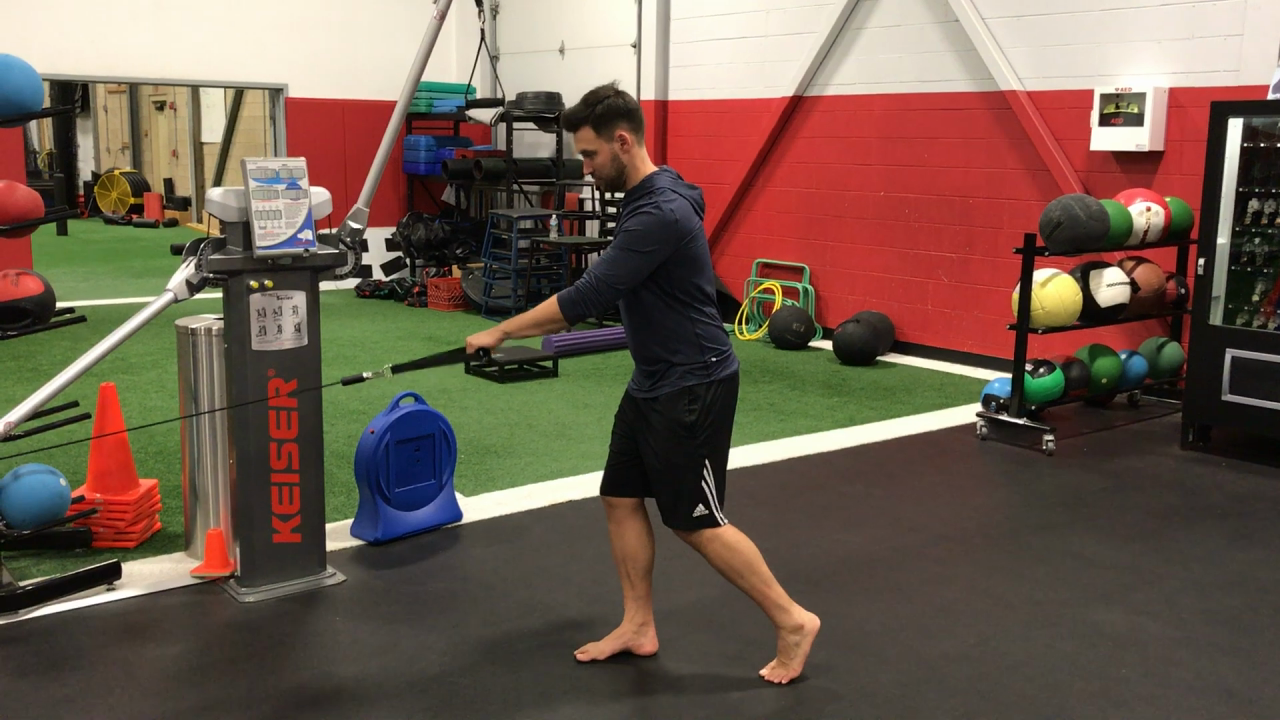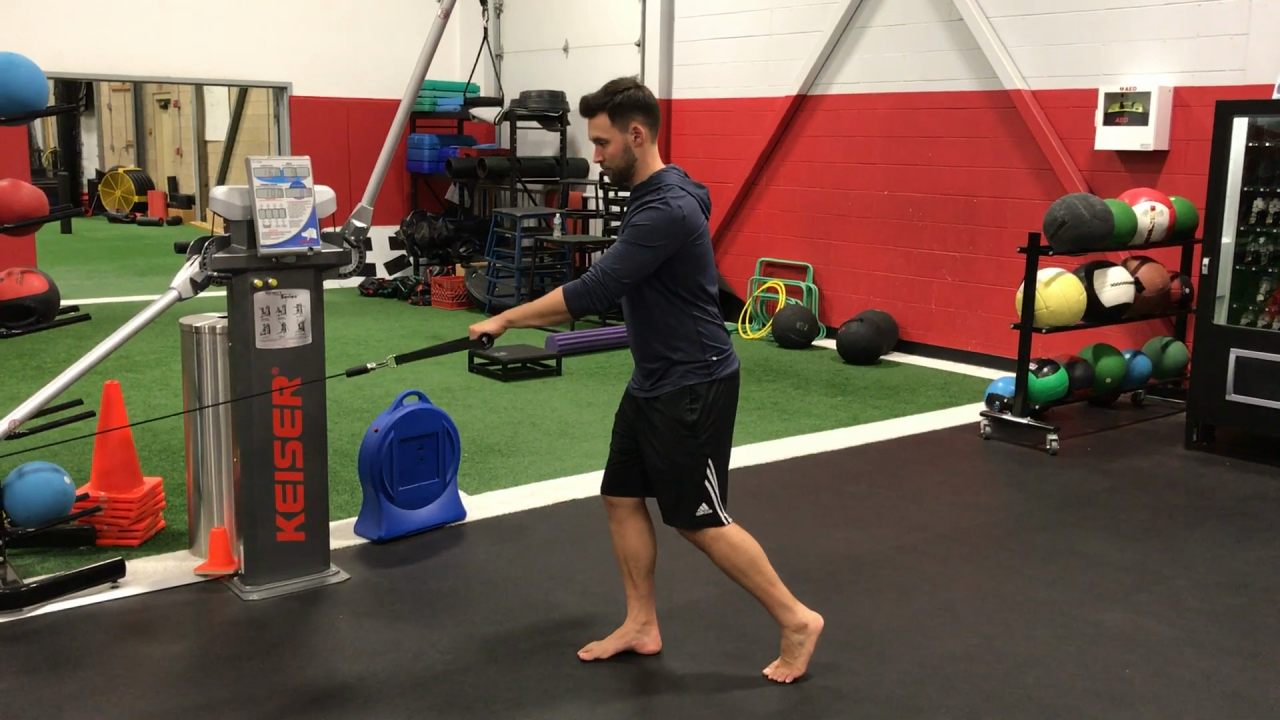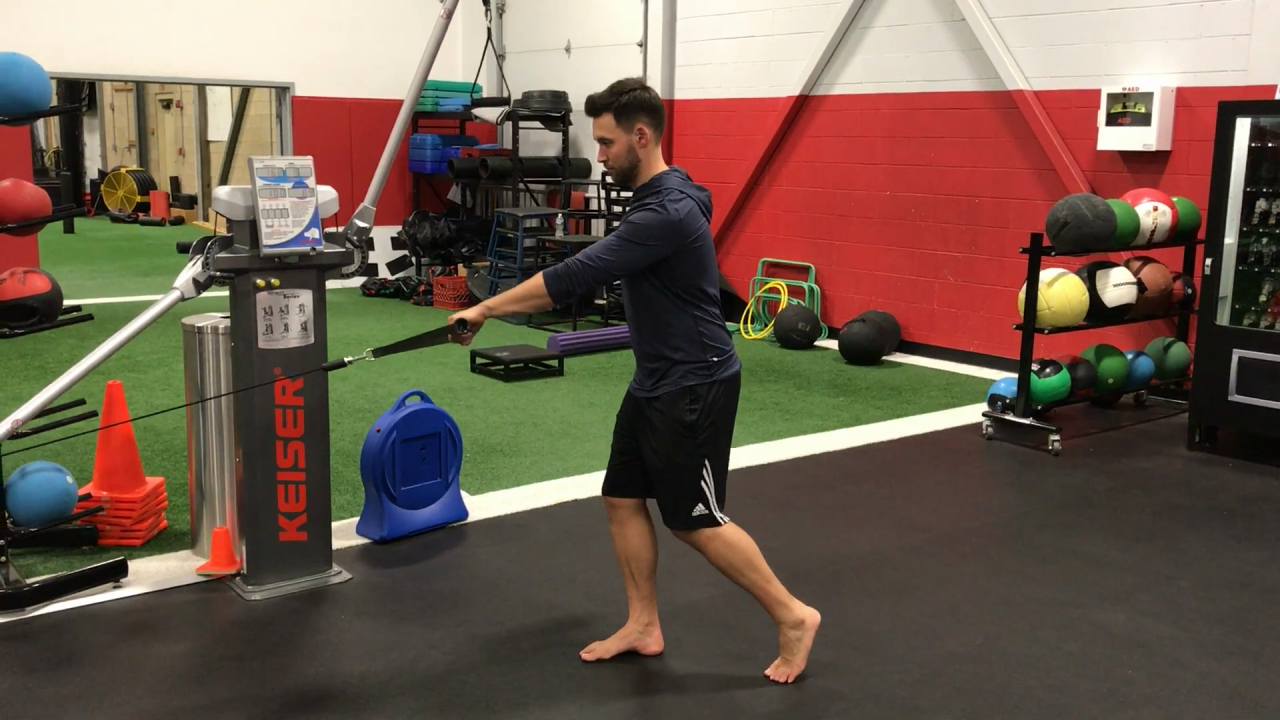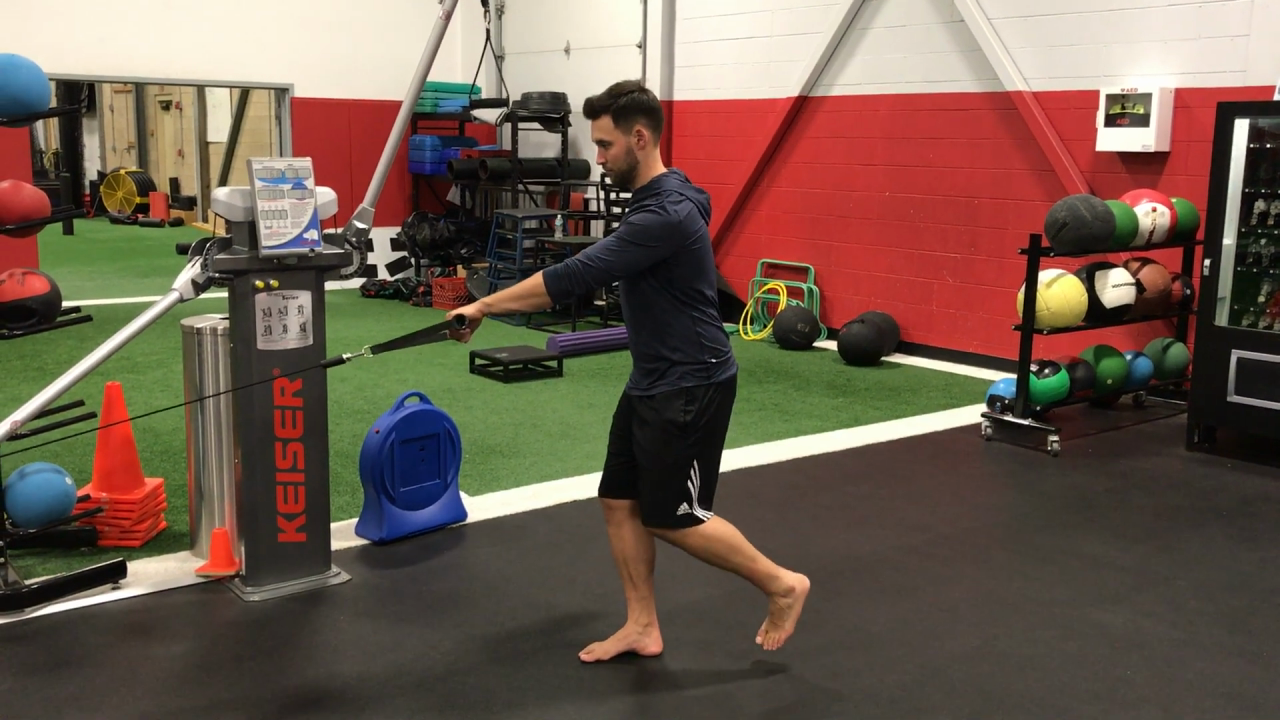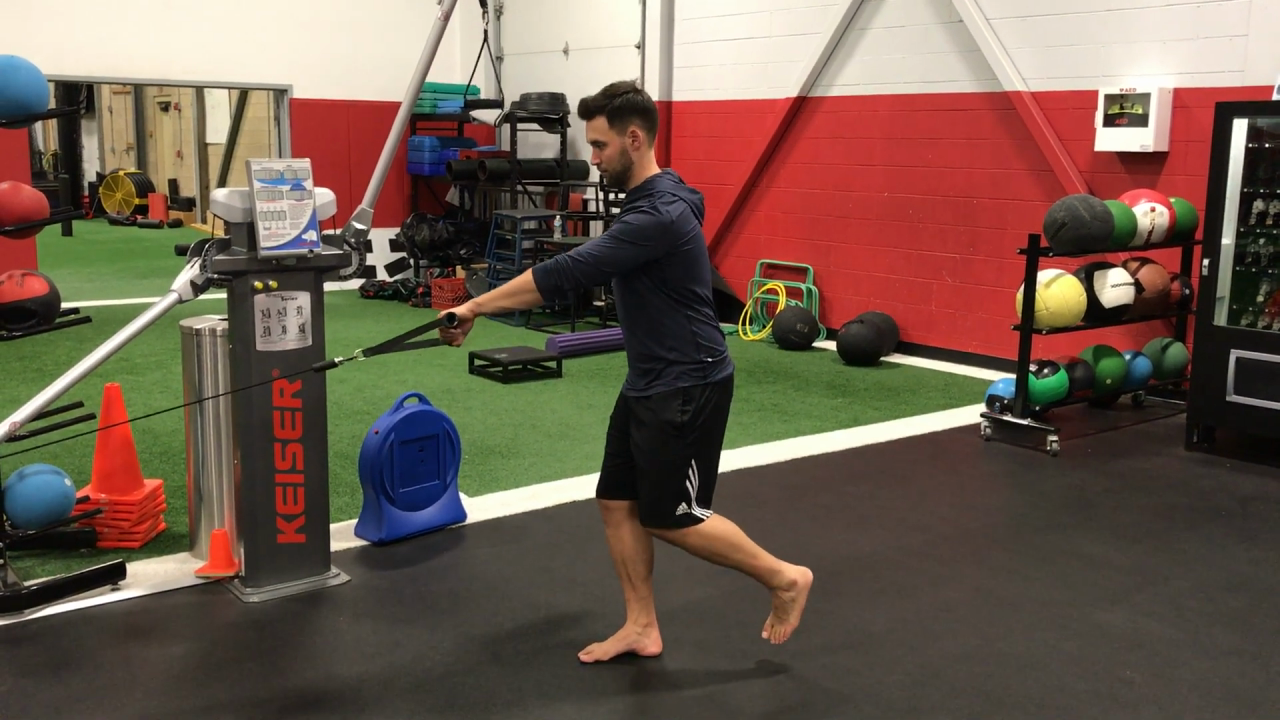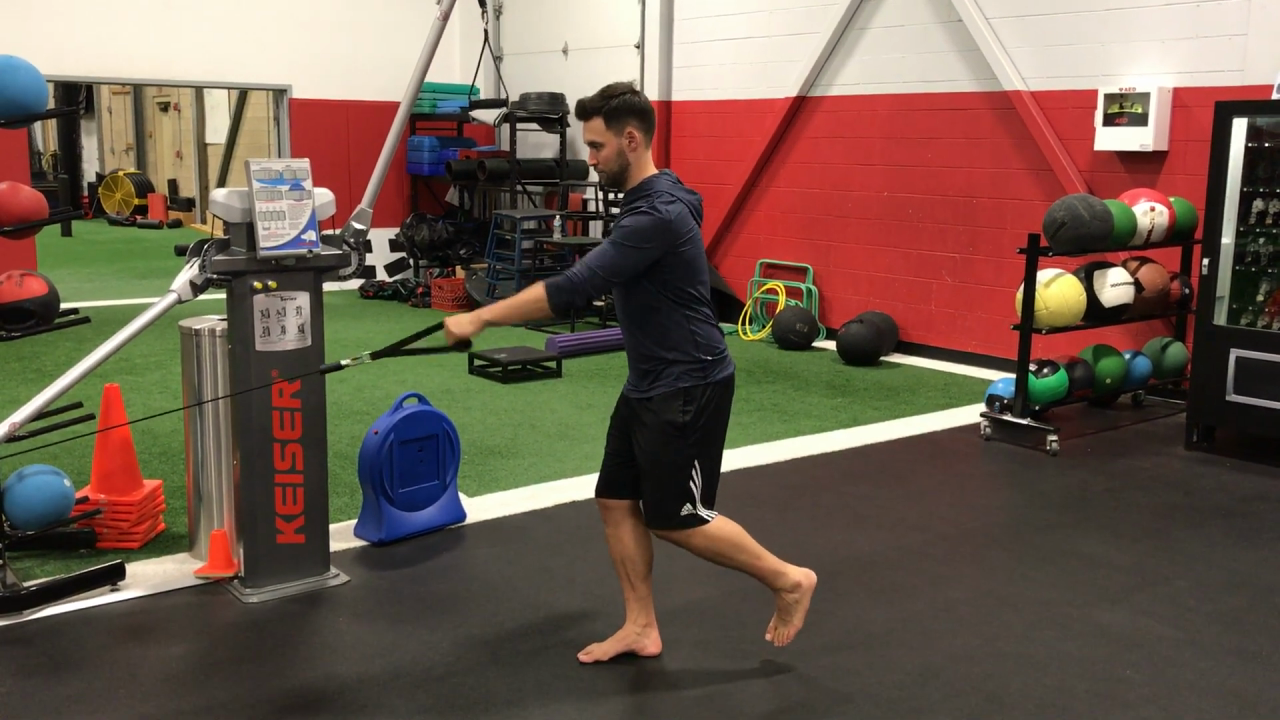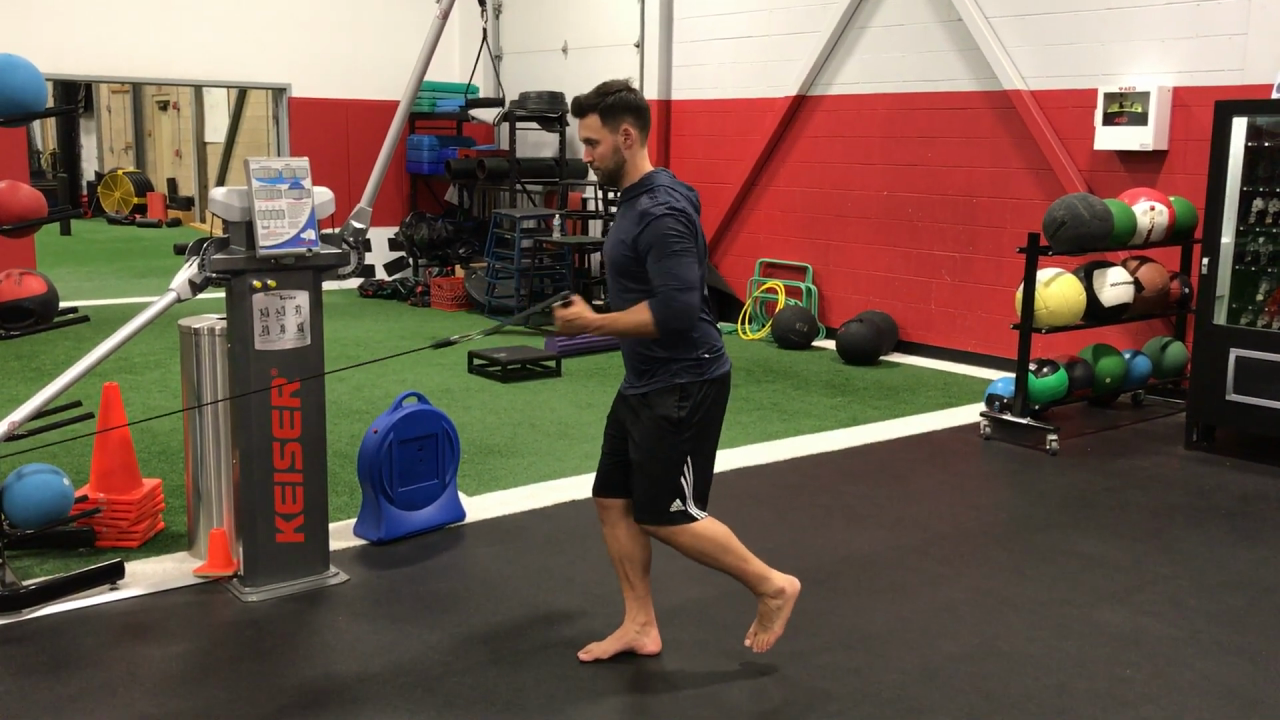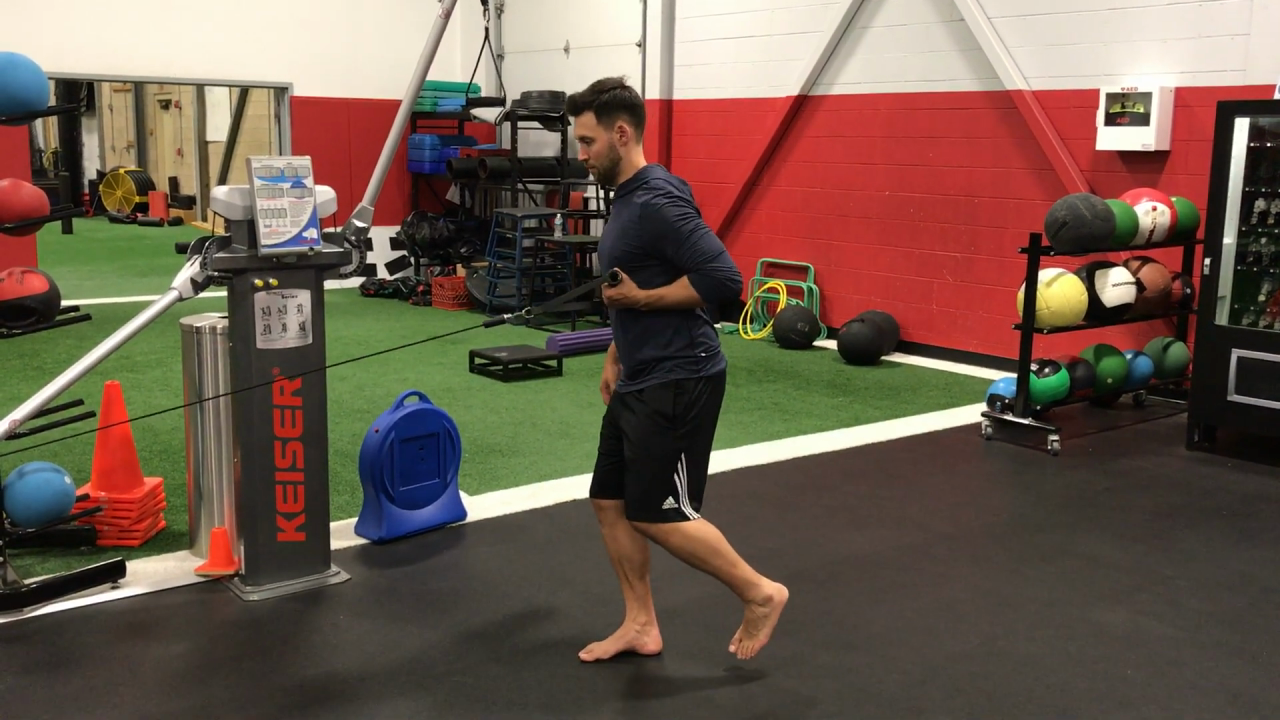
dt=0.4s
person 1, frame 1
left shoulder: (660, 214)
right shoulder: (645, 200)
left elbow: (588, 297)
left wrist: (499, 331)
left hip: (693, 386)
right hip: (654, 381)
left knee: (695, 520)
right knee: (622, 500)
left ankle: (792, 620)
right ankle: (639, 627)
person 1, frame 2
left shoulder: (667, 210)
right shoulder: (650, 197)
left elbow: (593, 291)
left wrist: (504, 320)
left hip: (693, 385)
right hip: (654, 380)
left knee: (698, 520)
right knee: (622, 498)
left ankle: (796, 620)
right ankle: (641, 626)
person 1, frame 3
left shoulder: (666, 212)
right shoulder: (654, 199)
left elbow: (577, 276)
left wrist: (486, 309)
left hip: (695, 385)
right hip: (656, 380)
left knee: (695, 520)
right knee: (622, 500)
left ankle: (793, 617)
right ankle: (643, 626)
person 1, frame 4
left shoulder: (667, 214)
right shoulder: (652, 201)
left elbow: (576, 275)
left wrist: (483, 306)
left hip: (691, 386)
right hip: (653, 381)
left knee: (673, 518)
right knee: (620, 501)
left ankle: (781, 585)
right ankle: (642, 627)
person 1, frame 5
left shoulder: (658, 215)
right shoulder: (648, 200)
left elbow: (569, 272)
left wrist: (475, 306)
left hip: (687, 386)
right hip: (650, 382)
left knee: (672, 518)
right knee: (618, 503)
left ankle: (784, 579)
right ankle: (642, 628)
person 1, frame 6
left shoulder: (656, 215)
right shoulder: (647, 201)
left elbow: (575, 287)
left wrist: (478, 318)
left hip: (687, 386)
right hip: (650, 382)
left knee: (677, 519)
right knee: (616, 502)
left ankle: (788, 580)
right ankle: (641, 628)
person 1, frame 7
left shoulder: (661, 212)
right shoulder: (634, 202)
left elbow: (676, 313)
left wrist: (592, 323)
left hip: (684, 384)
right hip: (646, 381)
left knee: (667, 516)
right knee: (613, 501)
left ankle: (772, 587)
right ankle: (641, 626)
person 1, frame 8
left shoulder: (658, 202)
right shoulder: (629, 198)
left elbow: (722, 279)
left wrist: (642, 298)
right wrist: (614, 356)
left hip: (678, 380)
right hip: (640, 379)
left knee: (658, 514)
right knee: (610, 502)
left ankle: (759, 593)
right ankle: (641, 626)
